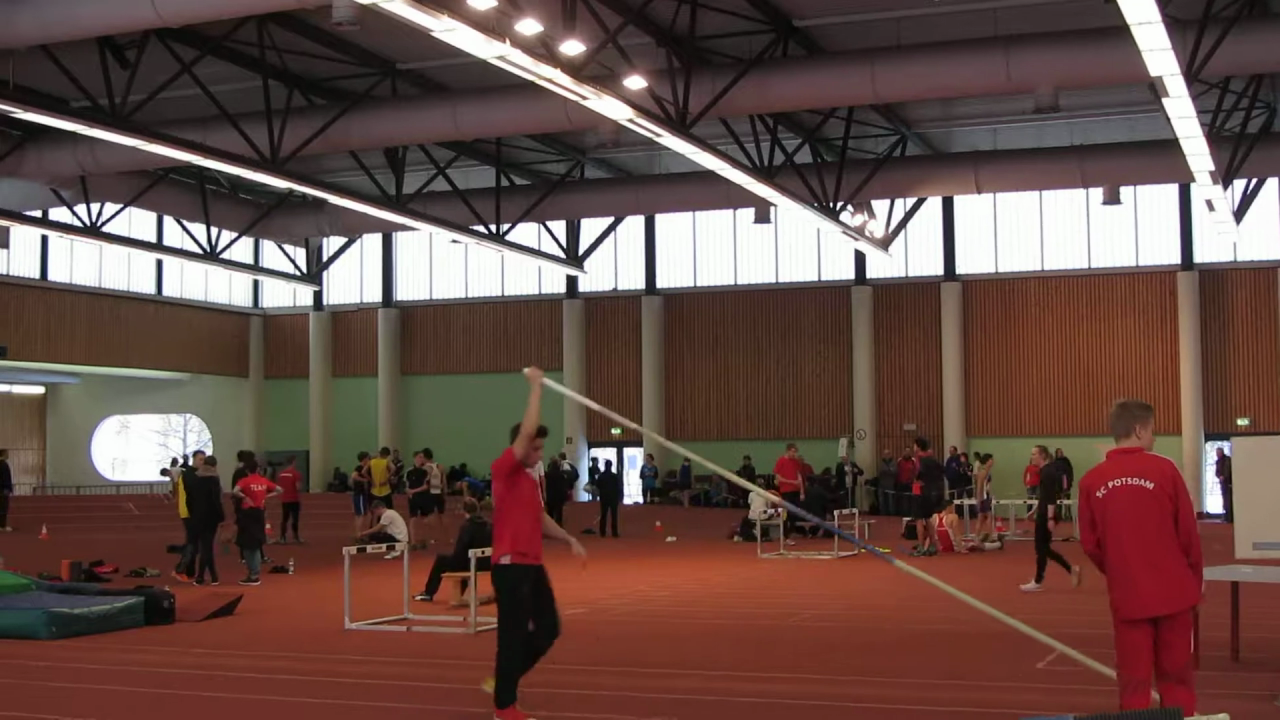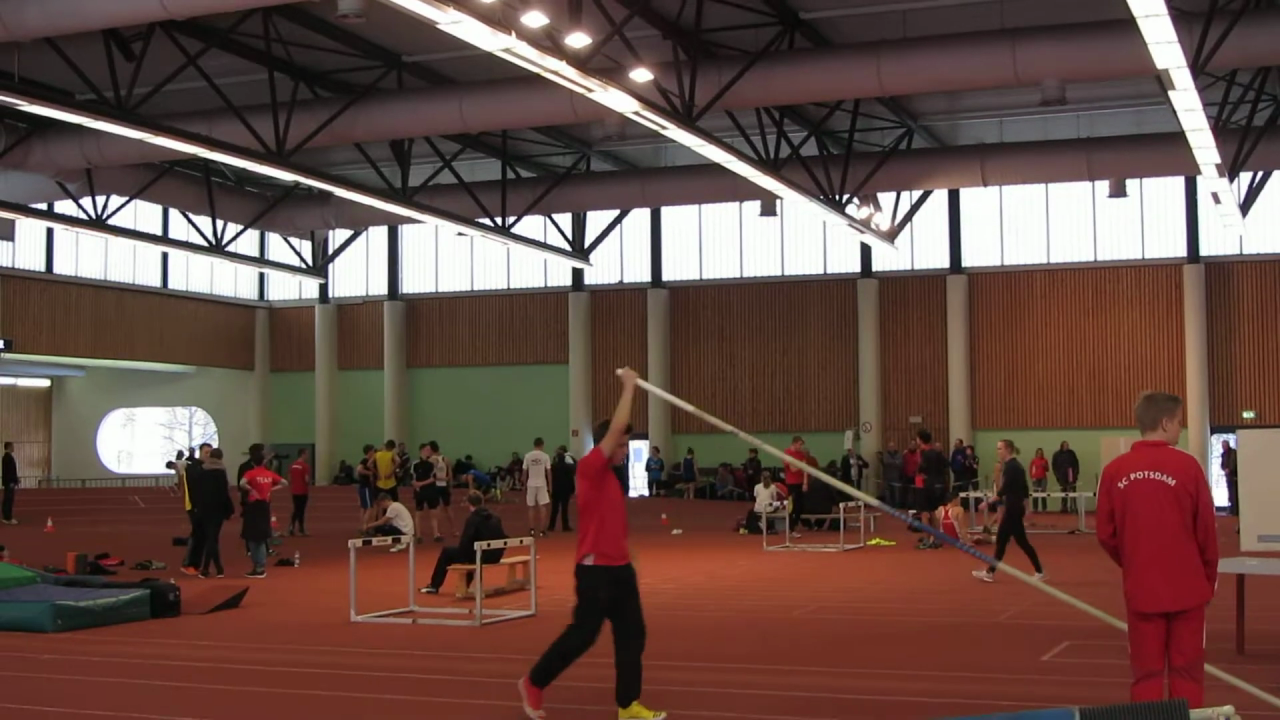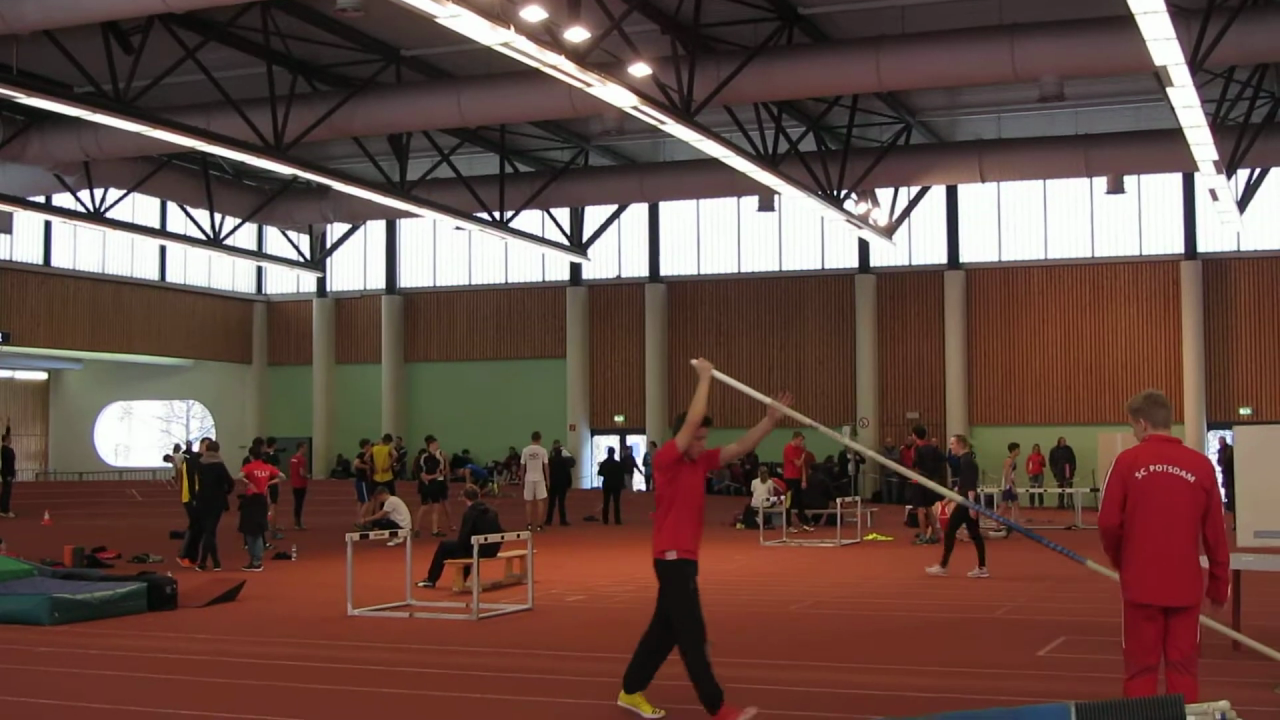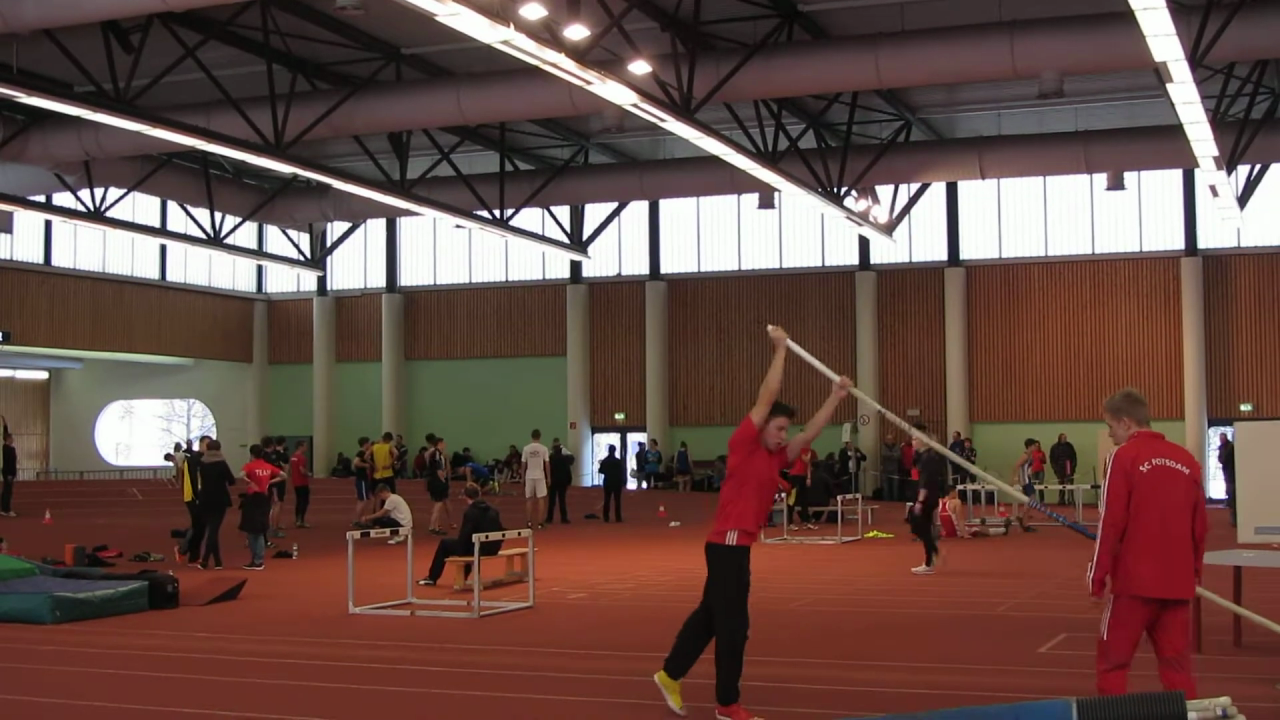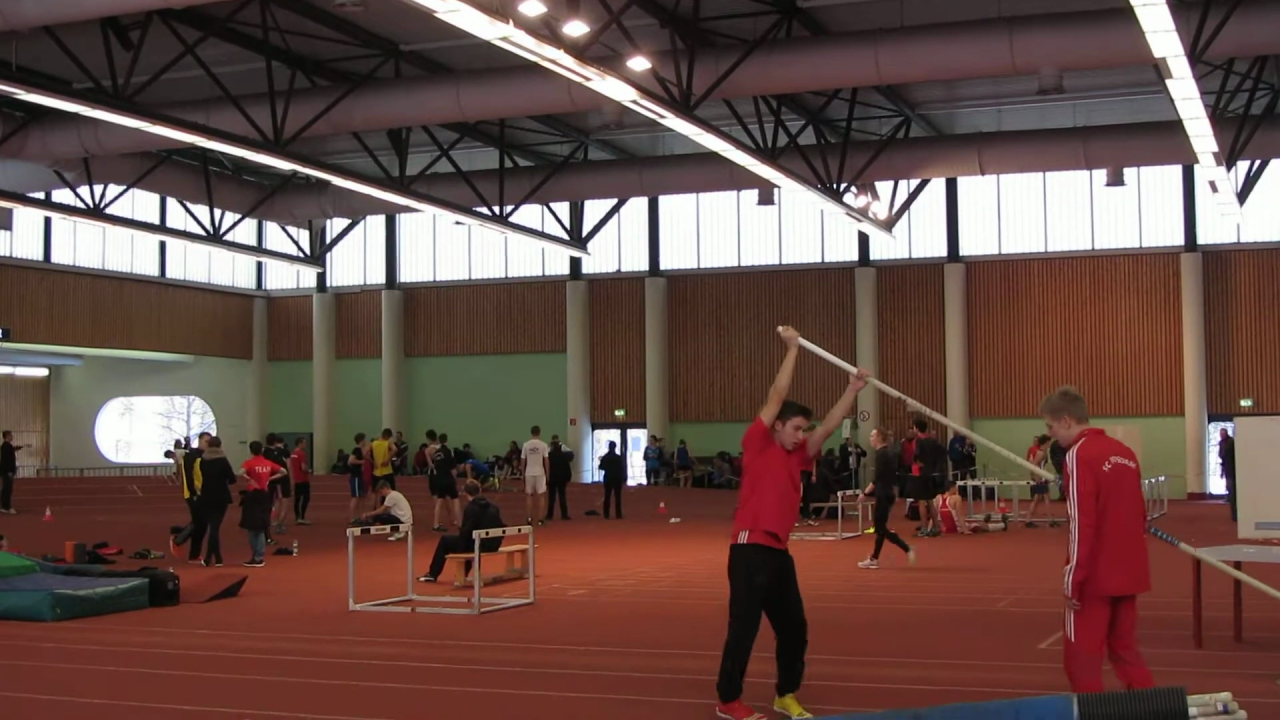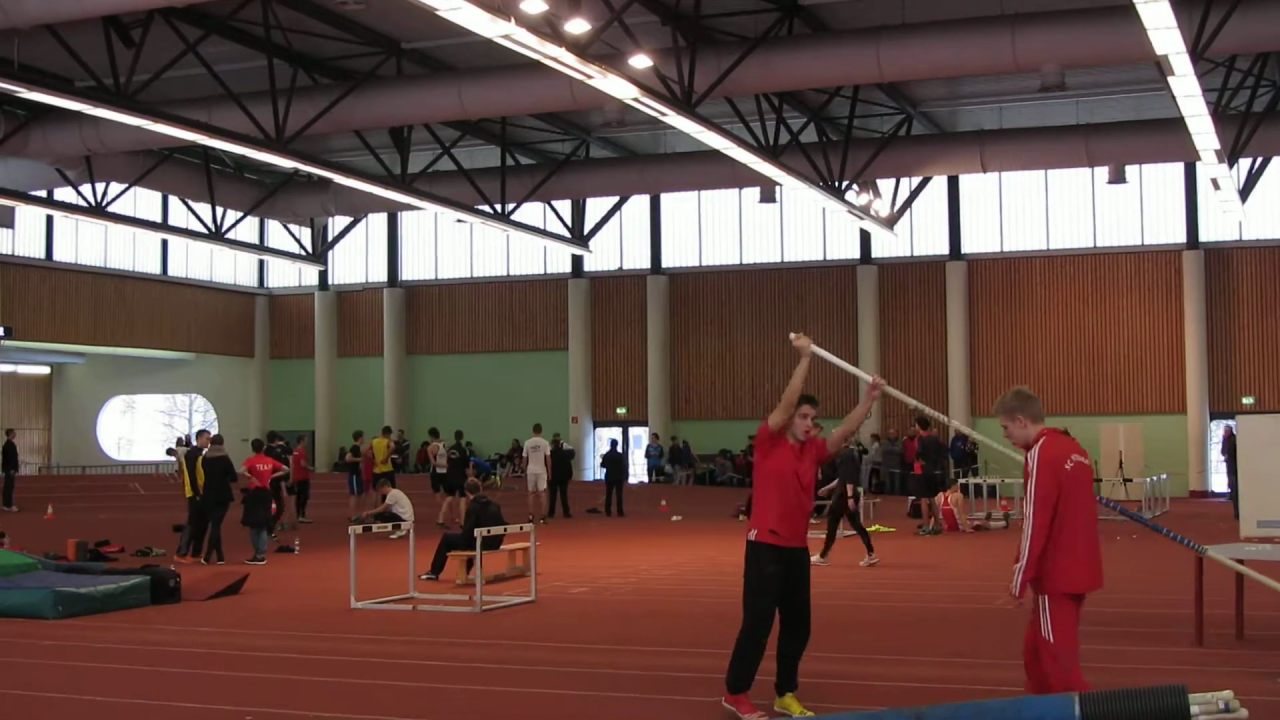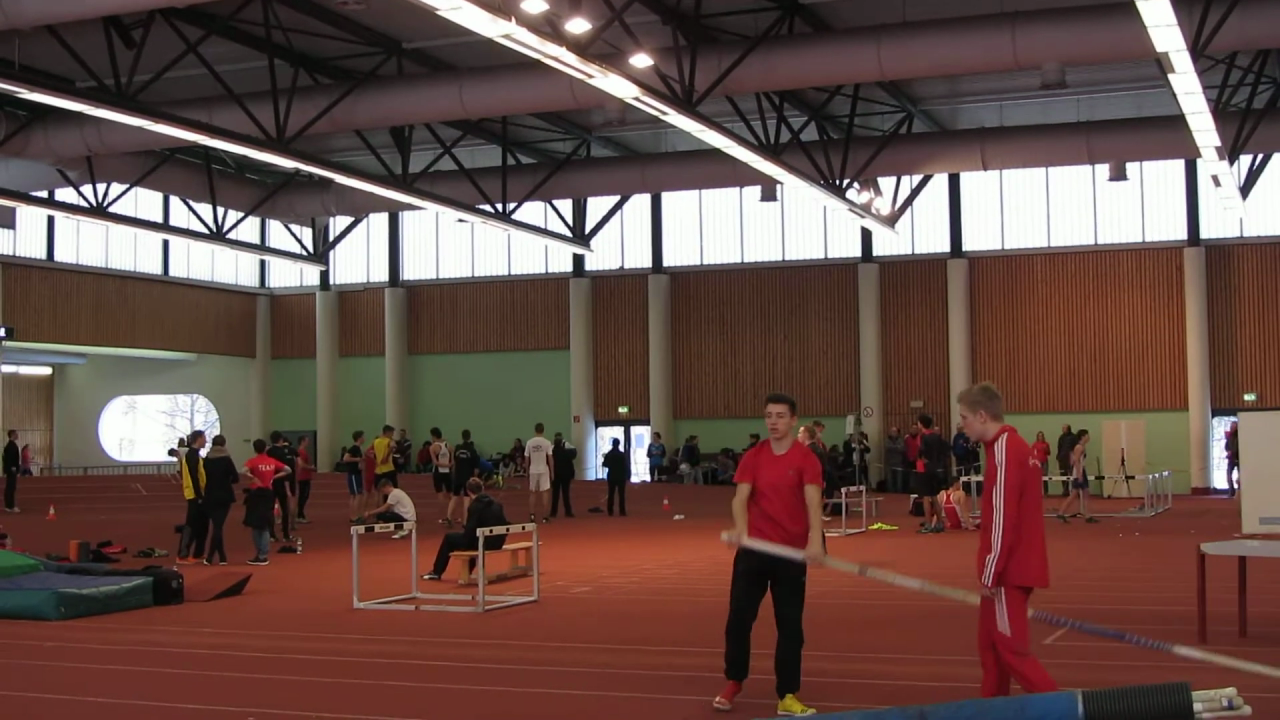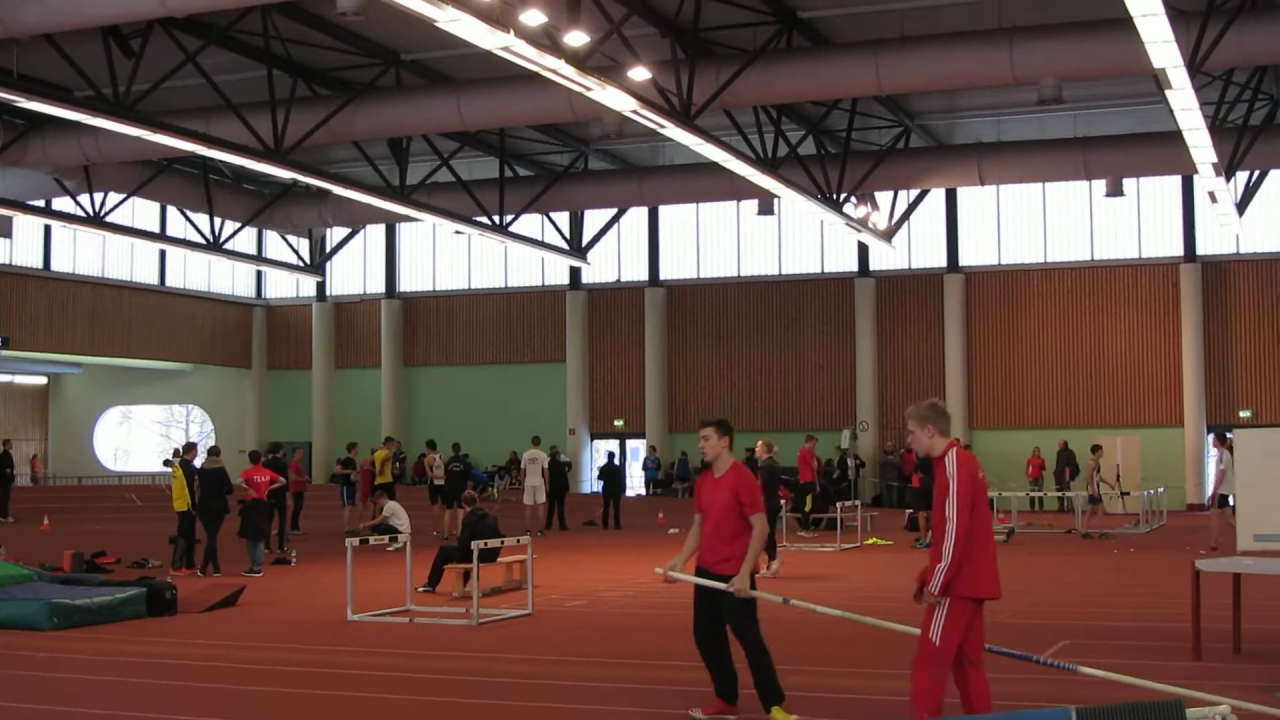
dt=0.4s
person 1, frame 1
left shoulder: (528, 480)
right shoulder: (504, 470)
left elbow: (541, 520)
right elbow: (526, 431)
left wrist: (569, 539)
right wrist: (536, 387)
left hip: (532, 565)
right hip: (509, 566)
left knee: (548, 630)
right knee: (513, 636)
left ankle: (501, 680)
person 1, frame 2
left shoulder: (610, 477)
right shoulder: (590, 469)
right elbow: (616, 429)
left wrist: (627, 556)
right wrist: (628, 387)
left hip: (620, 567)
right hip: (594, 566)
left knee: (633, 634)
right knee: (582, 635)
right ankle: (534, 683)
person 1, frame 3
left shoulder: (700, 461)
right shoulder: (667, 460)
left elbow: (740, 447)
right elbow: (691, 420)
left wrist: (771, 418)
right wrist: (704, 377)
left hip: (685, 558)
right hip: (672, 558)
left knee: (665, 629)
right knee: (692, 631)
left ankle: (632, 691)
person 1, frame 4
left shoulder: (776, 457)
right shoulder: (743, 444)
left elbow: (810, 433)
right elbow: (765, 399)
left wrist: (836, 397)
right wrist: (780, 349)
left hip: (736, 545)
right hip: (727, 544)
left knee: (710, 616)
right knee: (733, 626)
left ankle: (670, 674)
person 1, frame 5
left shoulder: (796, 456)
right shoulder: (757, 445)
left elbow: (829, 427)
right elbow: (775, 399)
left wrist: (853, 389)
right wrist: (792, 349)
left hip: (777, 551)
right hip: (750, 549)
left knee: (795, 627)
right knee: (744, 627)
person 1, frame 6
left shoulder: (813, 450)
right shoulder: (768, 443)
left elbow: (846, 429)
right elbow: (785, 403)
left wrist: (869, 397)
right wrist: (805, 358)
left hip: (797, 548)
right hip: (765, 545)
left knee: (798, 625)
right knee: (758, 621)
person 1, frame 7
left shoulder: (806, 458)
right shoulder: (753, 457)
left elbow: (813, 503)
right elbow: (740, 499)
left wrist: (815, 540)
right wrist: (740, 530)
left hip: (790, 554)
right hip: (752, 550)
left knee: (790, 627)
right knee: (738, 619)
left ankle: (787, 694)
right ankle: (734, 681)
person 1, frame 8
left shoulder: (743, 479)
right shoulder: (703, 482)
left elbow: (760, 529)
left wrist: (744, 573)
right wrist: (681, 560)
left hip: (735, 575)
right hip: (706, 571)
left knee: (750, 640)
right knee: (706, 636)
person 2, frame 1
left shoulder: (1091, 481)
right shoulder: (1164, 468)
left elbow: (1090, 545)
right elbow: (1188, 532)
right wrist: (1195, 580)
left hip: (1127, 597)
right hip: (1173, 593)
left knee: (1134, 682)
right knee: (1176, 678)
person 2, frame 2
left shoulder: (1114, 471)
right shoulder: (1187, 465)
left elbow: (1106, 534)
right elbow: (1206, 530)
right wrist: (1209, 581)
left hip: (1141, 590)
right hip: (1186, 588)
left knee: (1146, 674)
right knee: (1187, 673)
person 2, frame 3
left shoulder: (1127, 461)
right shoulder: (1201, 464)
left elbow: (1108, 523)
right elbow: (1215, 531)
left wrist: (1123, 562)
right wrist: (1219, 584)
left hip: (1140, 583)
right hip: (1185, 585)
left knee: (1140, 668)
right knee: (1183, 668)
person 2, frame 4
left shoulder: (1124, 456)
right shoulder: (1186, 459)
left elbow: (1111, 521)
right elbow: (1199, 525)
left wrist: (1097, 576)
right wrist: (1193, 573)
left hip: (1135, 579)
right hip: (1177, 579)
left knee: (1113, 661)
right knee: (1176, 664)
person 2, frame 5
left shoulder: (1080, 454)
right shoulder: (1125, 452)
left elbow: (1081, 524)
right elbow: (1139, 514)
left wrist: (1072, 580)
left hip: (1095, 577)
right hip: (1128, 573)
left knee: (1082, 660)
right knee: (1126, 653)
person 2, frame 6
left shoulder: (1040, 454)
right shoulder: (1074, 449)
left elbow: (1036, 522)
left wrist: (1020, 579)
left hip: (1055, 573)
right hip: (1080, 568)
left knee: (1058, 658)
right knee: (1036, 648)
person 2, frame 7
left shoulder: (1003, 449)
right shoulder: (1017, 446)
left elbow: (1003, 517)
left wrist: (989, 572)
left hip: (1010, 569)
right hip: (1019, 566)
left knee: (1013, 651)
right knee: (992, 646)
person 2, frame 8
left shoulder: (953, 462)
right shoulder: (963, 461)
left elbow: (955, 529)
left wrist: (936, 582)
right wrist: (927, 576)
left hip: (957, 582)
right hip: (971, 580)
left knee: (930, 661)
right knee: (966, 661)
